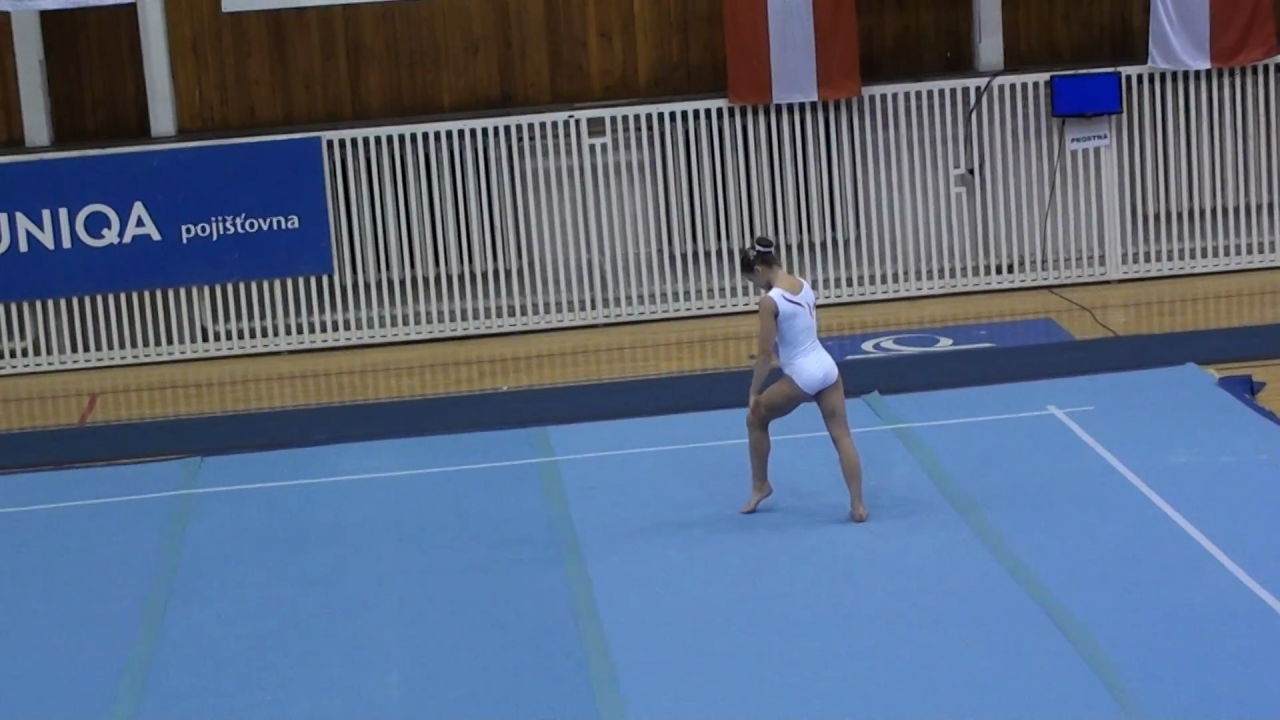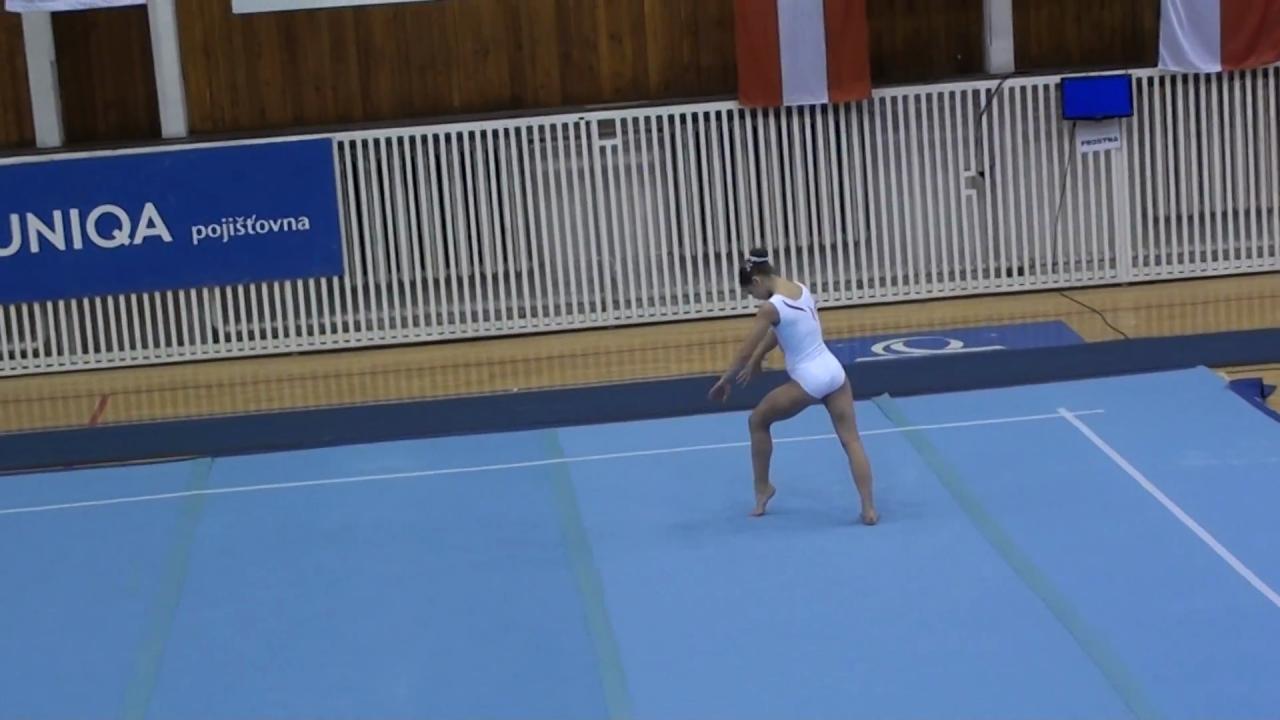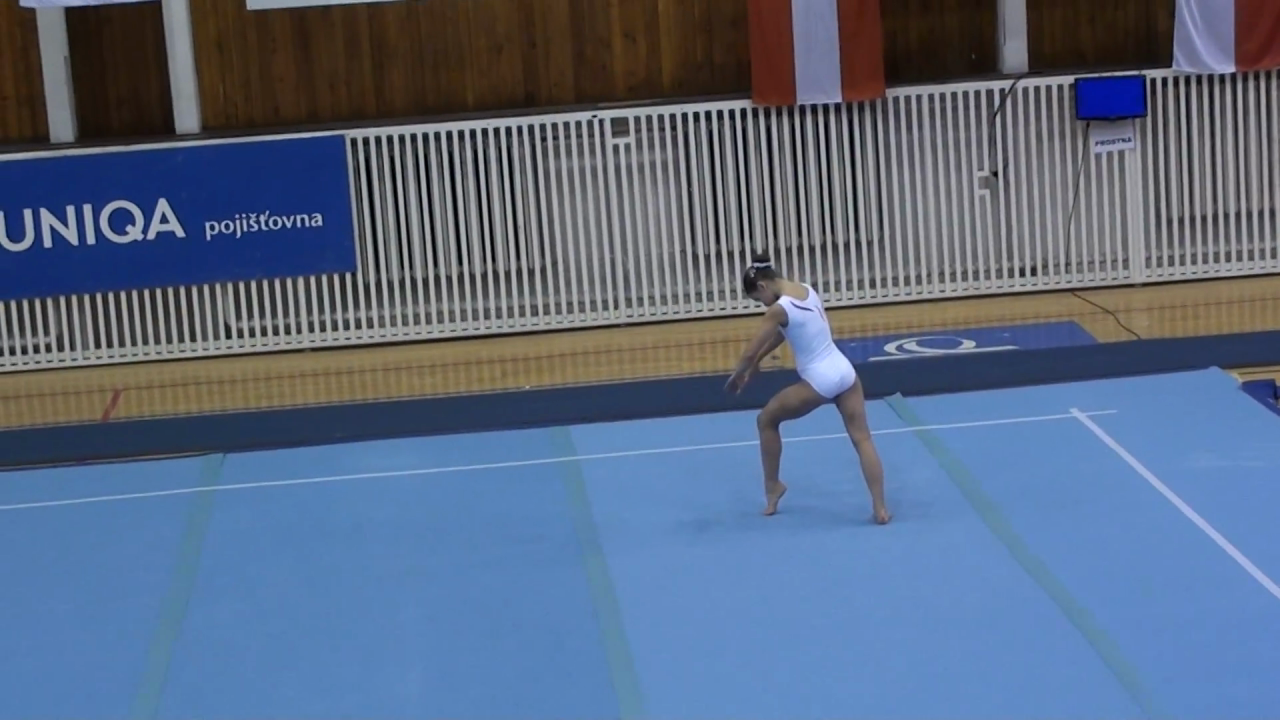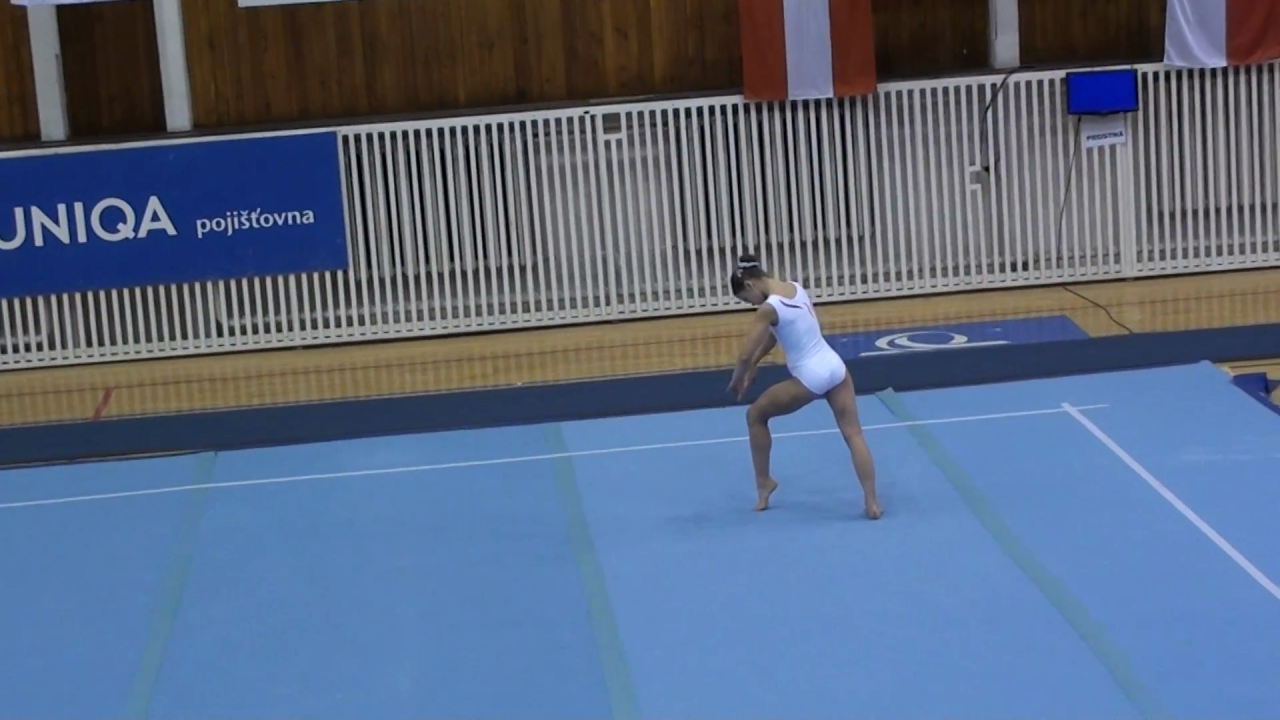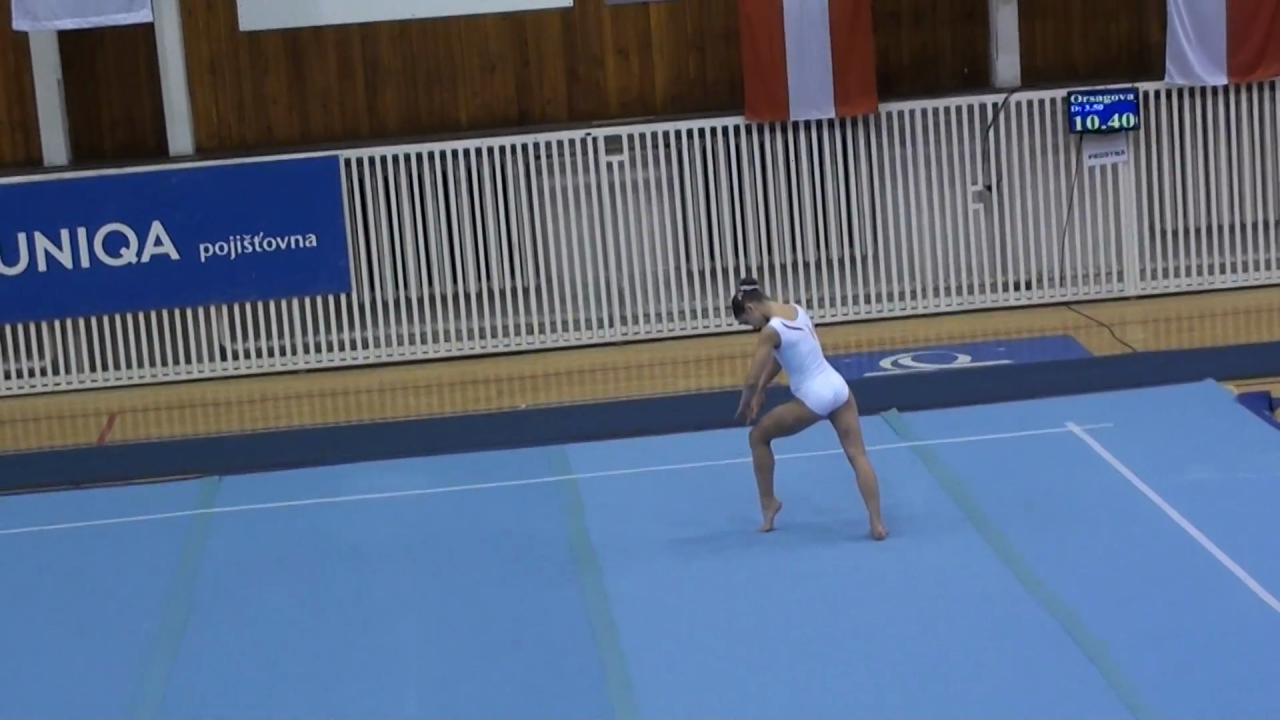
dt=0.2s
person 1, frame 1
left shoulder: (769, 302)
right shoulder: (802, 285)
left elbow: (764, 354)
left wrist: (754, 392)
left hip: (801, 378)
right hip: (827, 368)
left knee: (755, 420)
right knee: (841, 438)
left ankle: (759, 486)
right ankle: (858, 506)
person 1, frame 2
left shoulder: (771, 307)
right shoulder: (802, 289)
left elbow: (744, 350)
left wrist: (725, 381)
right wrist: (757, 359)
left hip: (808, 381)
right hip: (834, 372)
left knee: (757, 421)
right knee: (851, 440)
left ankle: (762, 488)
right ankle: (868, 509)
person 1, frame 3
left shoulder: (778, 310)
right shoulder: (807, 290)
left elbow: (750, 352)
left wrist: (736, 377)
right wrist: (756, 362)
left hip: (819, 382)
right hip: (845, 372)
left knee: (766, 419)
right knee: (862, 439)
left ankle: (773, 486)
right ankle: (880, 508)
person 1, frame 4
left shoulder: (768, 309)
right shoulder: (796, 288)
left elbow: (745, 356)
left wrist: (737, 380)
right wrist: (753, 367)
left hip: (810, 378)
right hip: (835, 367)
left knee: (756, 415)
right knee: (854, 434)
left ankle: (764, 482)
right ankle: (872, 503)
person 1, frame 5
left shoulder: (771, 332)
right shoulder: (797, 310)
left elbow: (751, 380)
left wrist: (744, 407)
right wrist: (761, 391)
left hip: (813, 400)
right hip: (838, 389)
left knee: (758, 436)
right knee: (858, 455)
left ankle: (768, 503)
right ankle: (877, 523)
